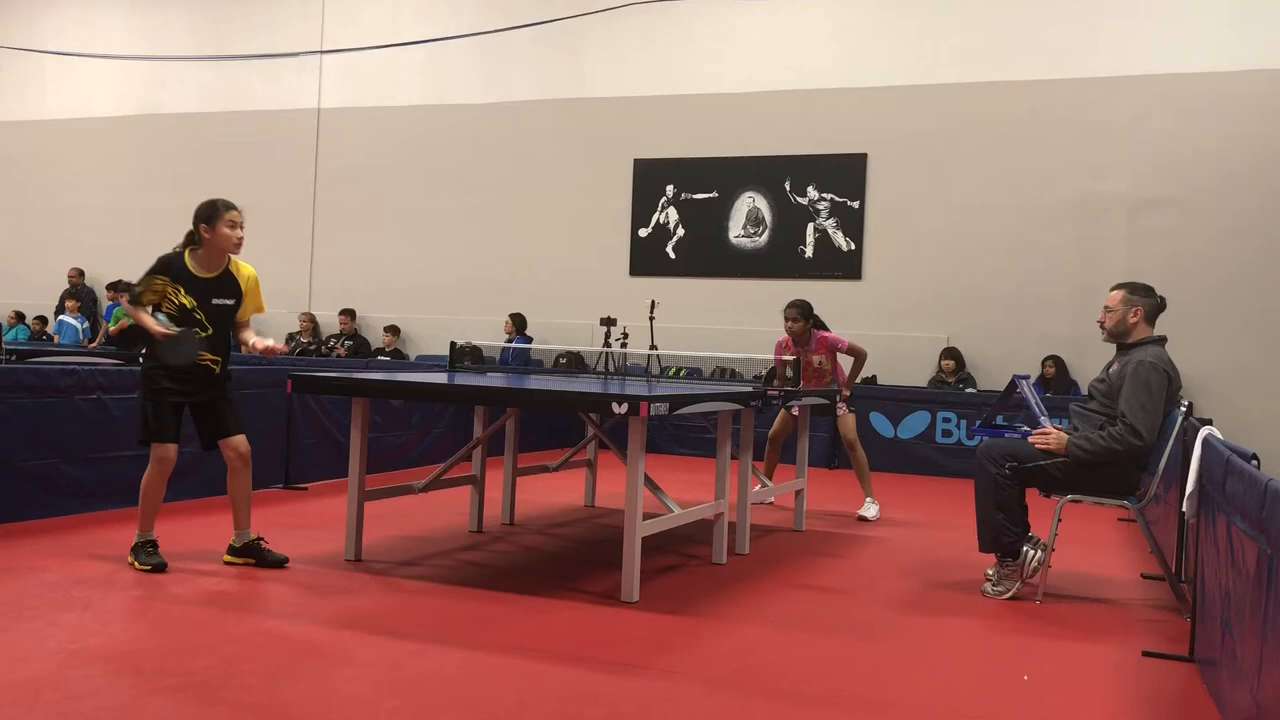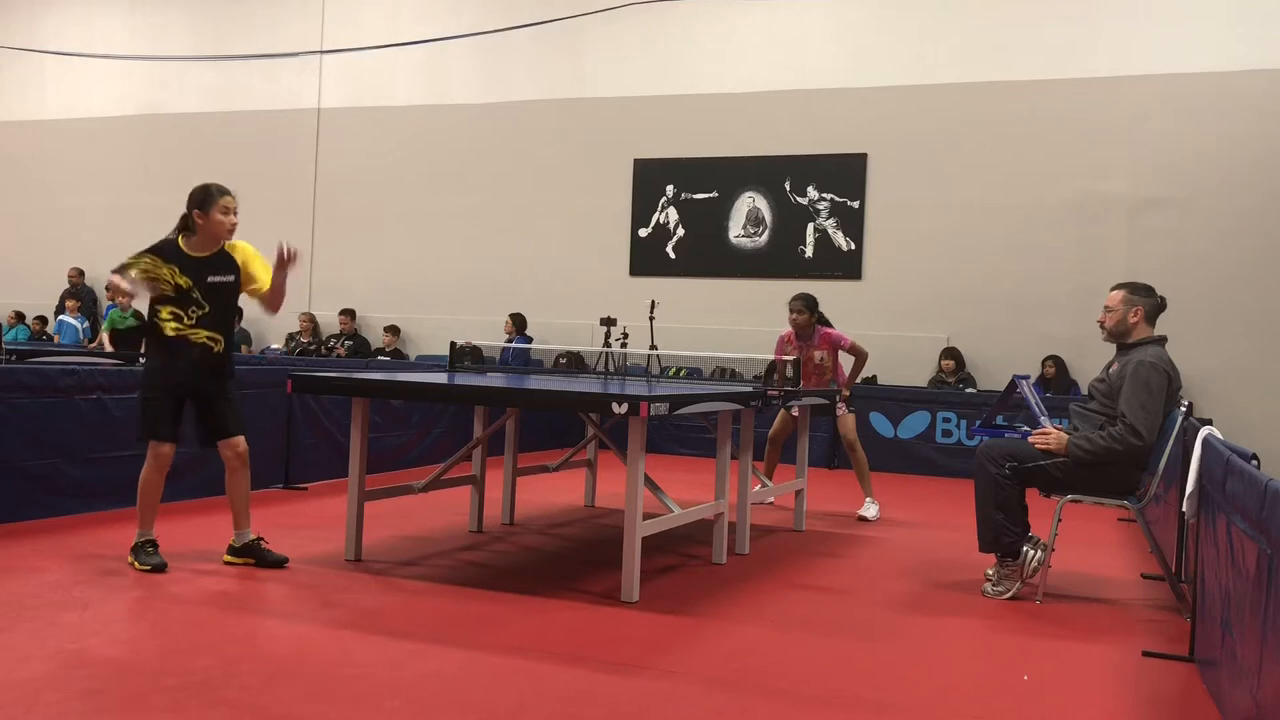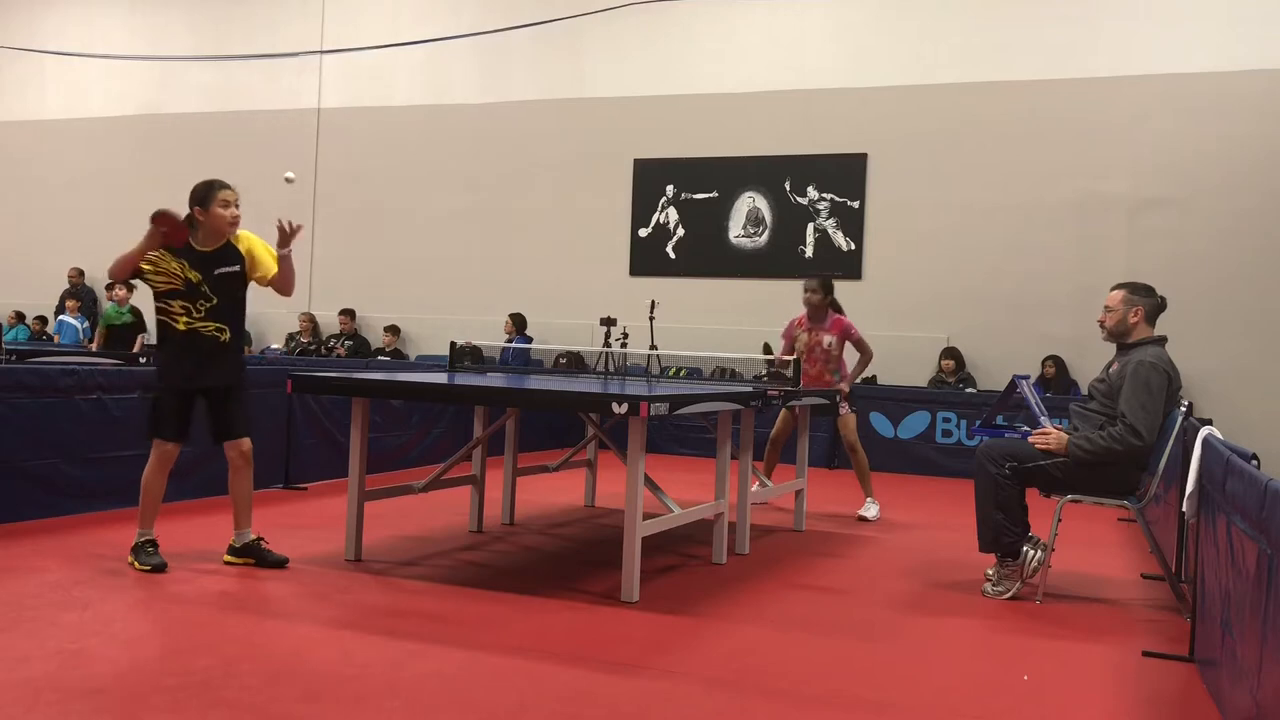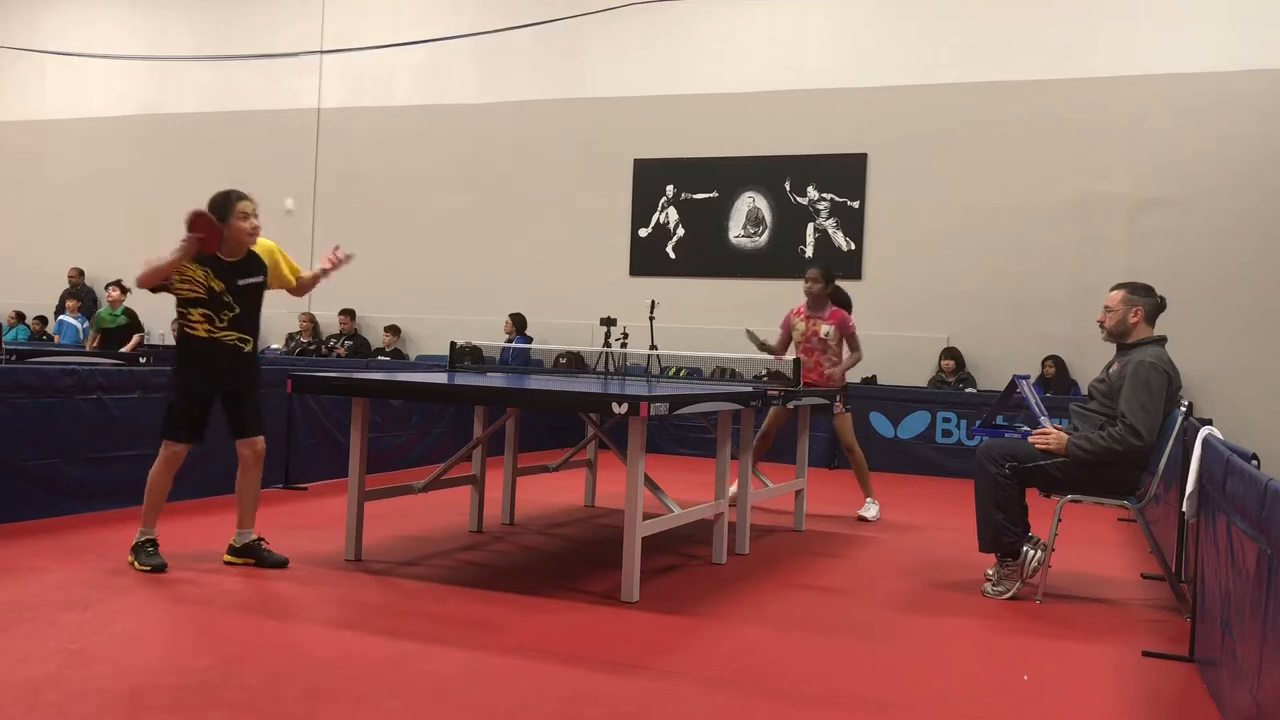
dt=0.2s
person 1, frame 1
left shoulder: (243, 276)
right shoulder: (170, 267)
left elbow: (240, 327)
right elbow: (133, 305)
left wrist: (256, 342)
right wrist: (153, 327)
left hip: (211, 380)
right hip: (164, 377)
left knee: (239, 452)
right knee: (164, 456)
left ankle: (243, 542)
right ankle: (143, 542)
person 1, frame 2
left shoulder: (239, 255)
right shoulder: (163, 253)
left elbow: (273, 303)
right elbow: (116, 276)
left wrist: (281, 270)
right wrist: (125, 285)
left hip: (214, 371)
right hip: (165, 369)
left knee: (236, 451)
right knee: (161, 453)
left ankle: (243, 542)
right ankle: (143, 541)
person 1, frame 3
left shoulder: (244, 245)
right shoulder: (168, 249)
left elbow: (284, 287)
right elbow: (115, 273)
left wrist: (284, 250)
right wrist: (144, 245)
left hip: (225, 366)
right hip: (176, 366)
left knee: (241, 450)
right knee: (164, 452)
left ankle: (243, 541)
right ankle: (145, 540)
person 1, frame 4
left shoulder: (264, 255)
right shoulder: (196, 255)
left elbow: (298, 287)
right elbow: (143, 281)
left wrist: (321, 272)
right wrist: (178, 258)
left hip: (242, 368)
right hip: (195, 368)
left knee: (252, 449)
right knee: (174, 452)
left ankle: (243, 541)
right ankle: (144, 539)
person 2, frame 1
left shoulder: (1147, 364)
right shoulder: (1131, 356)
left elbow: (1133, 437)
left wrist: (1069, 445)
right wrist: (1067, 433)
left hip: (1109, 468)
right hip: (1093, 454)
left knee: (994, 455)
right knee: (997, 453)
left ankle: (1013, 553)
right ankle: (1019, 545)
person 2, frame 2
left shoulder: (1147, 364)
right shoulder: (1131, 356)
left elbow: (1133, 437)
left wrist: (1069, 445)
right wrist: (1066, 433)
left hip: (1109, 468)
right hip: (1094, 455)
left knee: (993, 455)
right knee: (996, 452)
left ankle: (1013, 554)
right ankle: (1020, 545)
person 2, frame 3
left shoulder: (1147, 364)
right shoulder: (1131, 356)
left elbow: (1133, 437)
left wrist: (1069, 446)
right wrist: (1067, 433)
left hip: (1110, 468)
right hip: (1095, 455)
left knee: (993, 454)
right knee: (998, 452)
left ankle: (1013, 554)
right ankle: (1020, 544)
person 2, frame 4
left shoulder: (1147, 364)
right shoulder: (1130, 356)
left elbow: (1133, 437)
left wrist: (1069, 445)
right wrist: (1067, 433)
left hip: (1109, 468)
right hip: (1095, 455)
left knee: (993, 455)
right knee: (997, 452)
left ankle: (1013, 554)
right ankle: (1020, 545)
person 3, frame 1
left shoulder: (827, 340)
right shoulder: (782, 346)
left elbow: (861, 354)
left wrist: (847, 386)
left knee: (850, 439)
right knee: (774, 436)
left ankle: (870, 501)
person 3, frame 2
left shoulder: (830, 337)
right shoulder: (785, 340)
left elbow: (862, 355)
left wrist: (847, 386)
left knee: (850, 440)
right knee: (774, 437)
left ankle: (870, 501)
person 3, frame 3
left shoulder: (842, 325)
right shoulder: (795, 325)
left elbow: (867, 354)
right elbow: (785, 360)
left wrist: (848, 382)
left hip: (835, 389)
right hip: (805, 388)
left knee: (851, 442)
right knee: (776, 437)
left ankle: (871, 501)
right ankle: (763, 486)
person 3, frame 4
left shoulder: (841, 317)
right shoulder: (794, 316)
left elbow: (857, 352)
right elbow: (778, 351)
left wrist: (842, 369)
right wrist: (764, 346)
left hip: (831, 386)
right hip: (798, 384)
left knee: (849, 444)
right knee: (765, 433)
left ankle: (870, 500)
